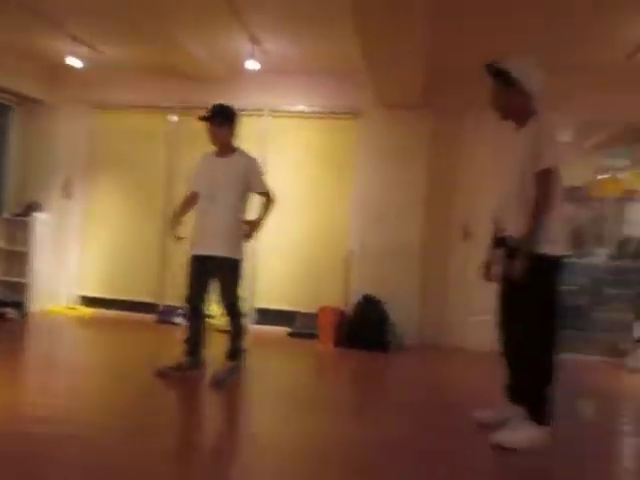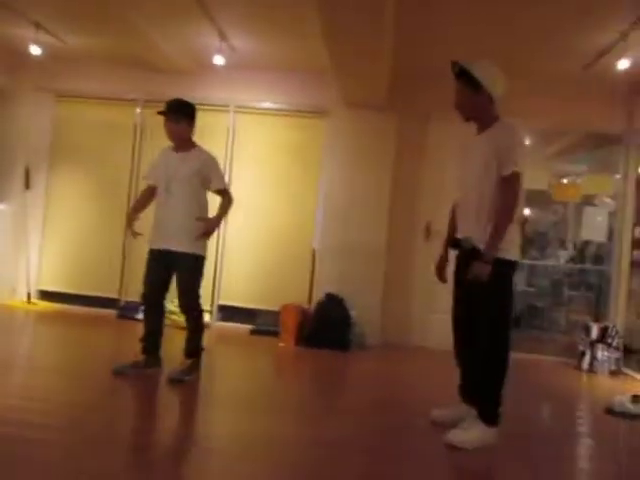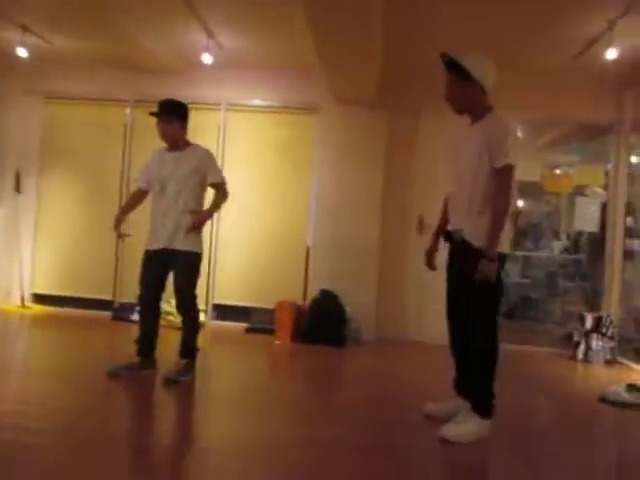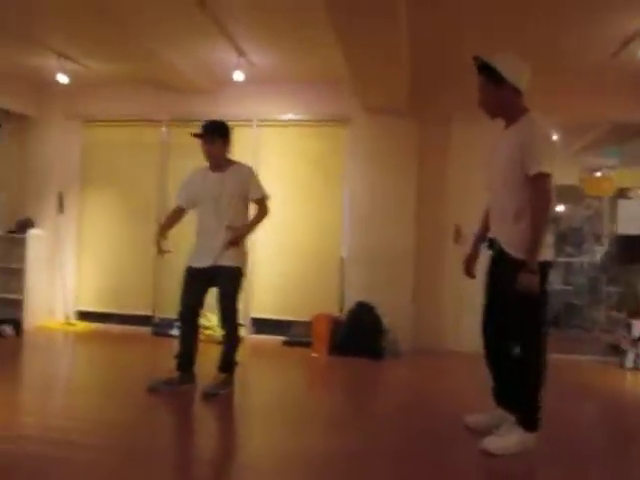
dt=0.2s
person 1, frame 1
left shoulder: (542, 131)
right shoulder: (521, 137)
left elbow: (545, 196)
left wrist: (525, 251)
right wrist: (495, 250)
left hip: (539, 252)
right hip: (517, 249)
left knee: (534, 334)
right knee: (514, 331)
left ankle: (537, 419)
right ankle: (517, 403)
person 1, frame 2
left shoulder: (506, 136)
right shoulder: (474, 143)
left elbow: (509, 200)
left wrist: (487, 255)
right wrist: (446, 249)
left hip: (495, 256)
right hip: (469, 251)
left knee: (490, 337)
right knee: (465, 333)
left ankle: (487, 420)
right ankle: (470, 403)
person 1, frame 3
left shoulder: (498, 128)
right shoulder: (468, 133)
left elbow: (503, 193)
left wrist: (491, 253)
right wrist: (436, 239)
left hip: (483, 248)
right hip: (461, 244)
left knee: (479, 329)
right knee: (459, 326)
left ankle: (482, 412)
right ankle: (465, 397)
person 1, frame 4
left shoulder: (534, 132)
right shoulder: (506, 136)
left elbow: (540, 202)
left wrist: (531, 264)
right wrist: (476, 245)
left hip: (524, 256)
right hip: (503, 252)
left knee: (525, 340)
right knee: (495, 334)
left ankle: (526, 424)
right ankle: (506, 408)
person 2, frame 1
left shoulder: (245, 163)
right shoulder: (206, 161)
left elbow: (267, 197)
left wrist: (257, 221)
right wrist: (177, 216)
left hip: (228, 247)
right hip: (201, 245)
left knee: (229, 304)
right knee: (194, 301)
left ankle: (234, 359)
right ankle: (193, 357)
person 2, frame 2
left shoulder: (204, 160)
right shoulder: (164, 156)
left elbow: (226, 196)
right elbow: (151, 189)
left wrist: (216, 220)
right wrist: (133, 212)
left hip: (190, 245)
right hip: (160, 241)
left knee: (188, 303)
right knee: (151, 298)
left ankle: (192, 359)
right ankle: (150, 355)
person 2, frame 3
left shoulder: (201, 156)
right shoulder: (156, 158)
left elbow: (222, 190)
right elbow: (141, 191)
left wrist: (207, 213)
right wrist: (122, 213)
left hip: (187, 243)
right hip: (156, 241)
left knee: (185, 302)
right knee: (147, 299)
left ankle: (187, 360)
right ankle: (145, 357)
person 2, frame 4
left shoulder: (244, 174)
right shoulder: (197, 177)
left elbow: (263, 207)
right elbow: (180, 208)
left wrist: (246, 228)
right wrist: (162, 231)
left hip: (230, 258)
right hip: (199, 257)
left knee: (228, 317)
right knee: (187, 313)
left ankle: (226, 374)
right ankle: (184, 372)
